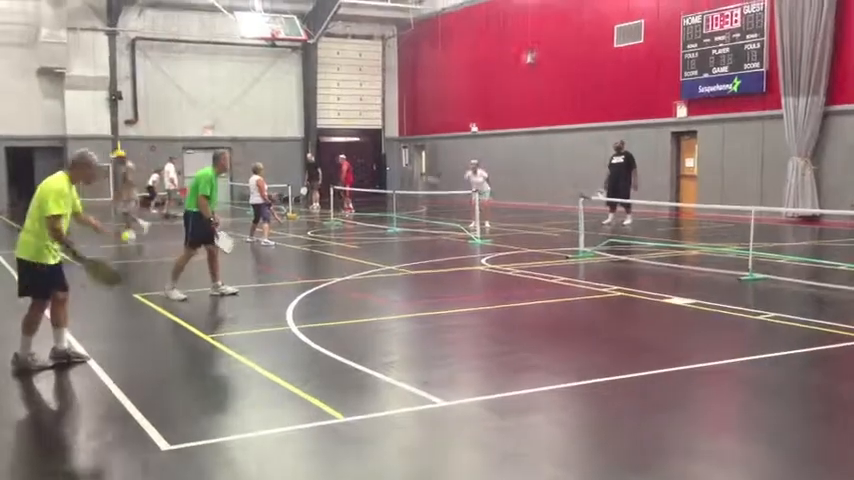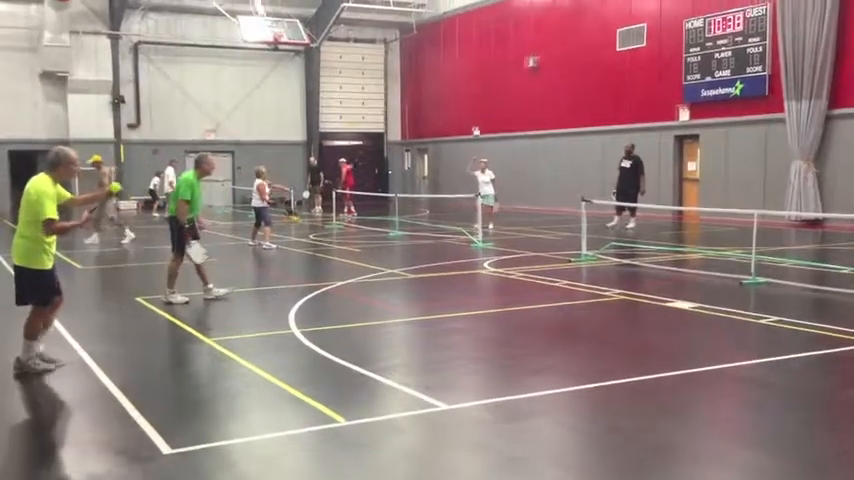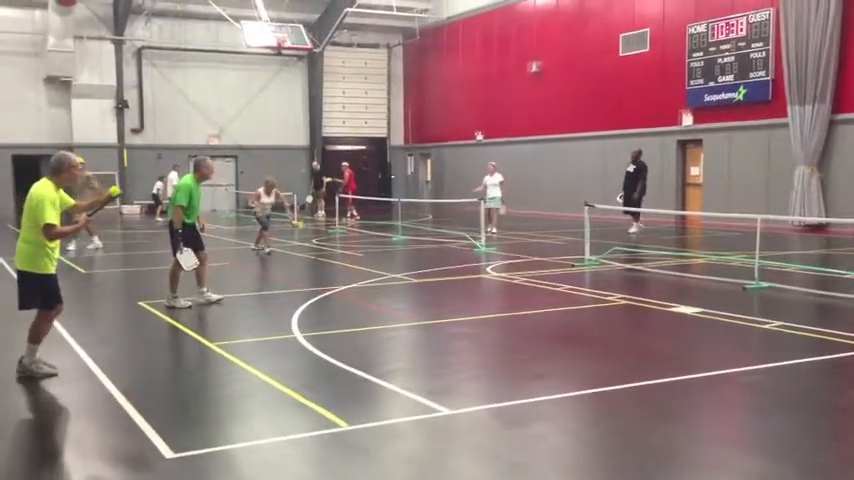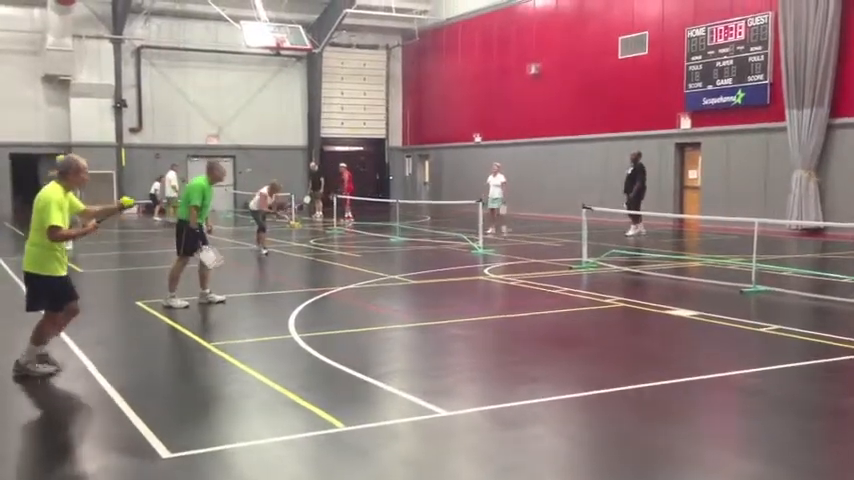
dt=0.4s
person 1, frame 1
left shoulder: (69, 187)
right shoulder: (56, 186)
left elbow: (80, 215)
right elbow: (54, 226)
left wrist: (107, 232)
right wrist: (73, 250)
left hip: (50, 253)
right hip: (36, 254)
left knee: (62, 296)
right knee: (40, 302)
left ankle: (61, 348)
right ankle: (23, 356)
person 1, frame 2
left shoulder: (49, 184)
right shoulder: (42, 187)
left elbow: (73, 201)
right elbow: (52, 228)
left wrist: (102, 194)
right wrist: (79, 223)
left hip: (40, 257)
right hip: (32, 258)
left knee: (54, 301)
right knee: (40, 308)
left ankle: (35, 352)
right ankle: (25, 360)
person 1, frame 3
left shoulder: (53, 190)
right shoulder: (44, 193)
left elbow: (77, 207)
right elbow: (51, 233)
left wrist: (104, 198)
right wrist: (78, 226)
left hip: (41, 262)
right hip: (36, 263)
left knee: (53, 309)
right knee: (46, 312)
left ankle: (30, 358)
right ankle: (28, 363)
person 1, frame 4
left shoulder: (64, 194)
right shoulder: (52, 196)
left elbow: (87, 212)
right elbow: (55, 235)
left wrist: (115, 208)
right wrist: (85, 231)
left hip: (54, 266)
right hip: (43, 267)
left knee: (71, 308)
right knee: (54, 315)
left ankle: (39, 352)
right ankle: (25, 362)
person 2, frame 1
left shoulder: (214, 175)
right shoulder: (206, 175)
right elbow: (202, 200)
left wrist: (213, 216)
right wrist: (211, 221)
left hip: (204, 216)
right hip: (194, 215)
left knee: (213, 250)
right knee: (189, 252)
left ankle: (217, 286)
right ankle: (171, 287)
person 2, frame 2
left shoulder: (195, 179)
right shoulder: (188, 179)
right elbow: (181, 205)
left wrist: (198, 219)
right wrist: (185, 229)
left hip: (189, 221)
right hip: (180, 221)
right knee: (178, 257)
left ankle: (208, 289)
right ankle: (170, 293)
person 2, frame 3
left shoulder: (195, 183)
right shoulder: (186, 184)
right elbow: (178, 210)
left wrist: (199, 220)
right wrist: (178, 235)
left hip: (190, 225)
right hip: (180, 226)
left knee: (202, 257)
right knee: (179, 261)
left ankle: (202, 293)
right ankle: (172, 298)
person 2, frame 4
left shoulder: (208, 185)
right shoulder: (199, 185)
right elbow: (193, 210)
left wrist: (206, 222)
right wrist: (196, 233)
left hip: (197, 225)
right hip: (187, 225)
right knee: (182, 260)
left ankle: (205, 293)
right ankle: (171, 297)
